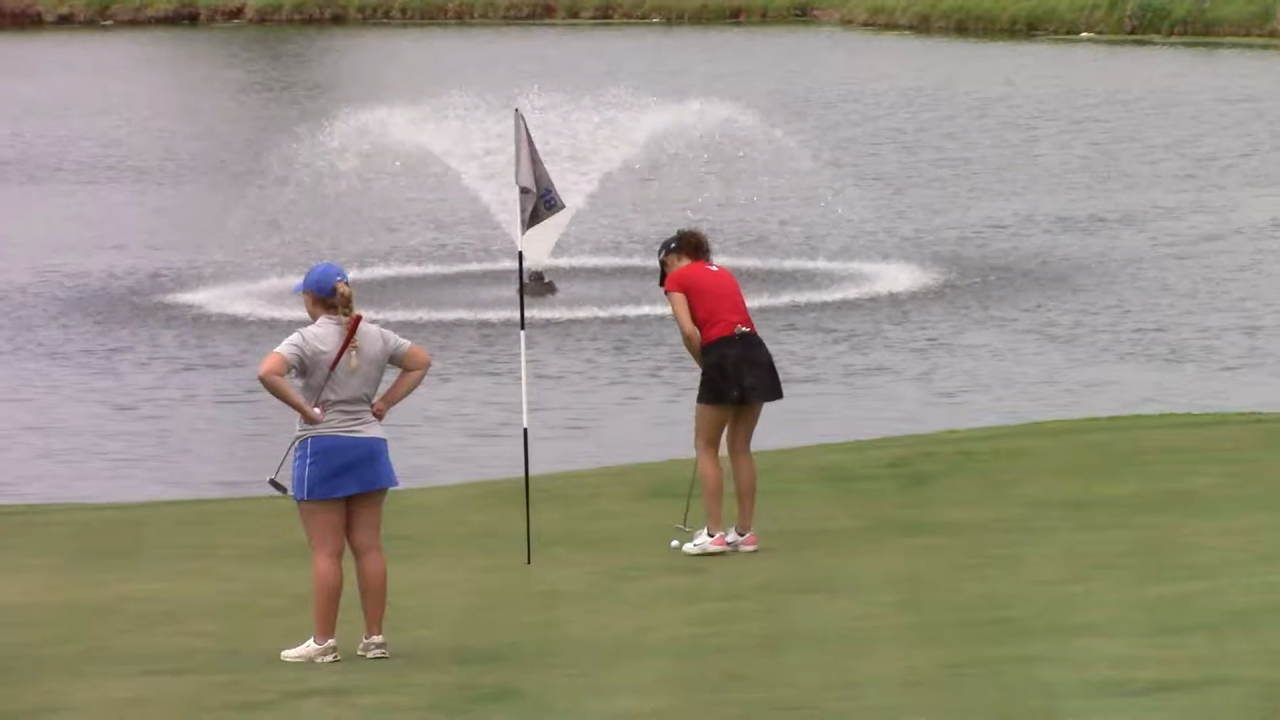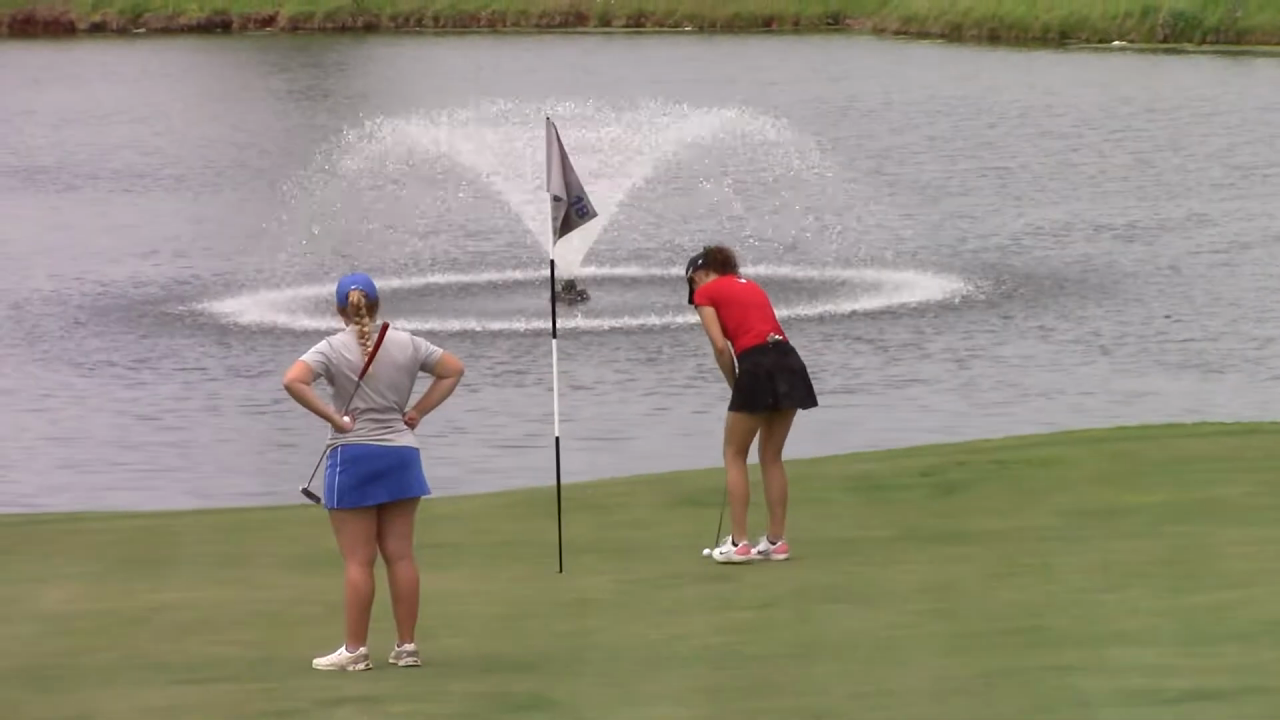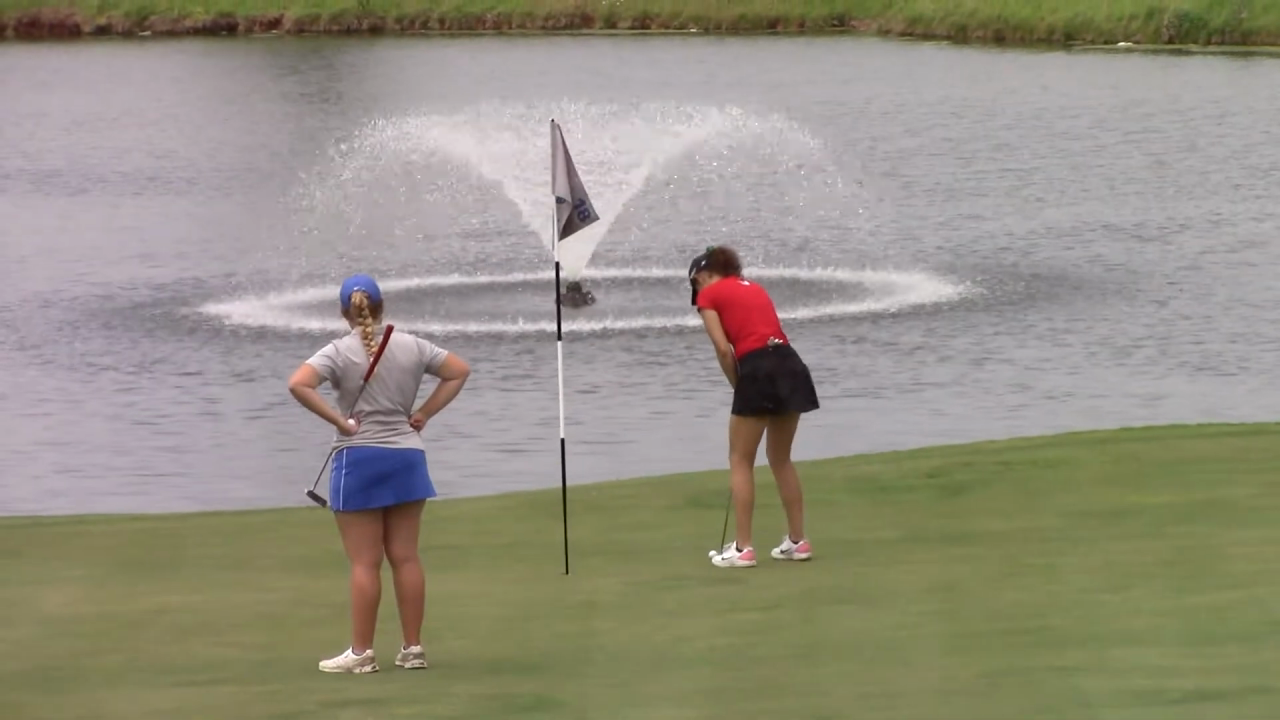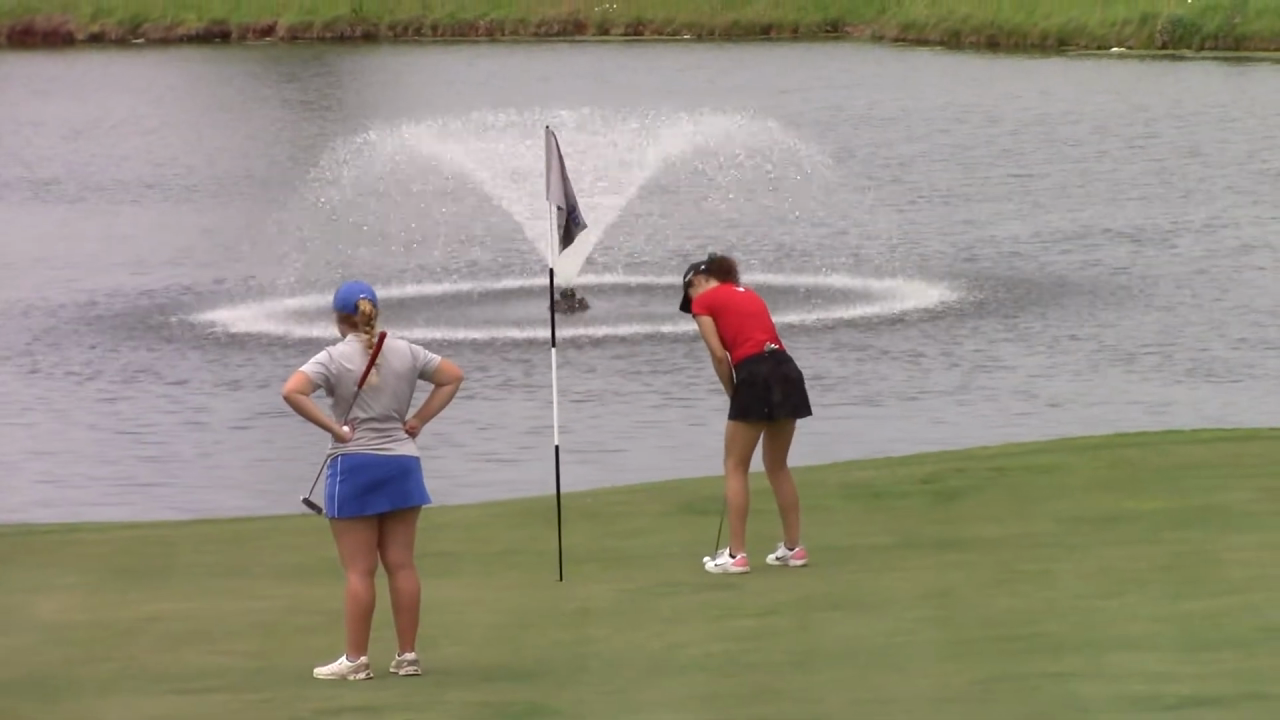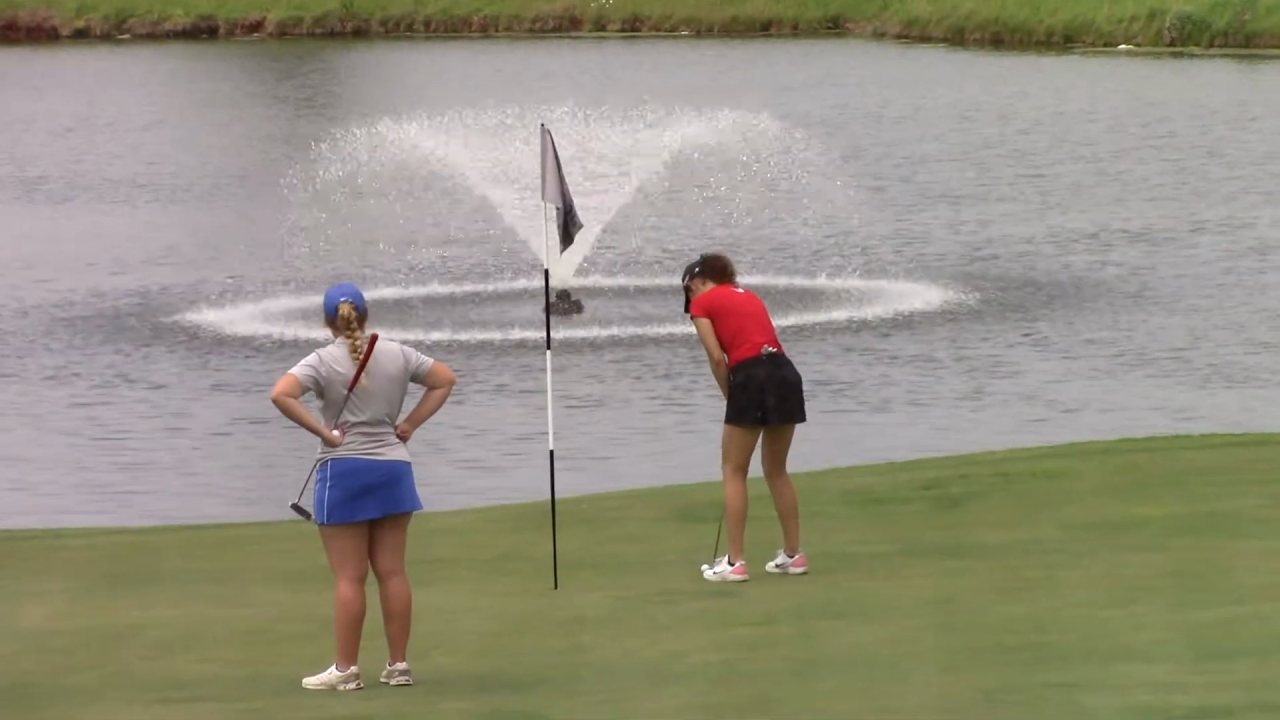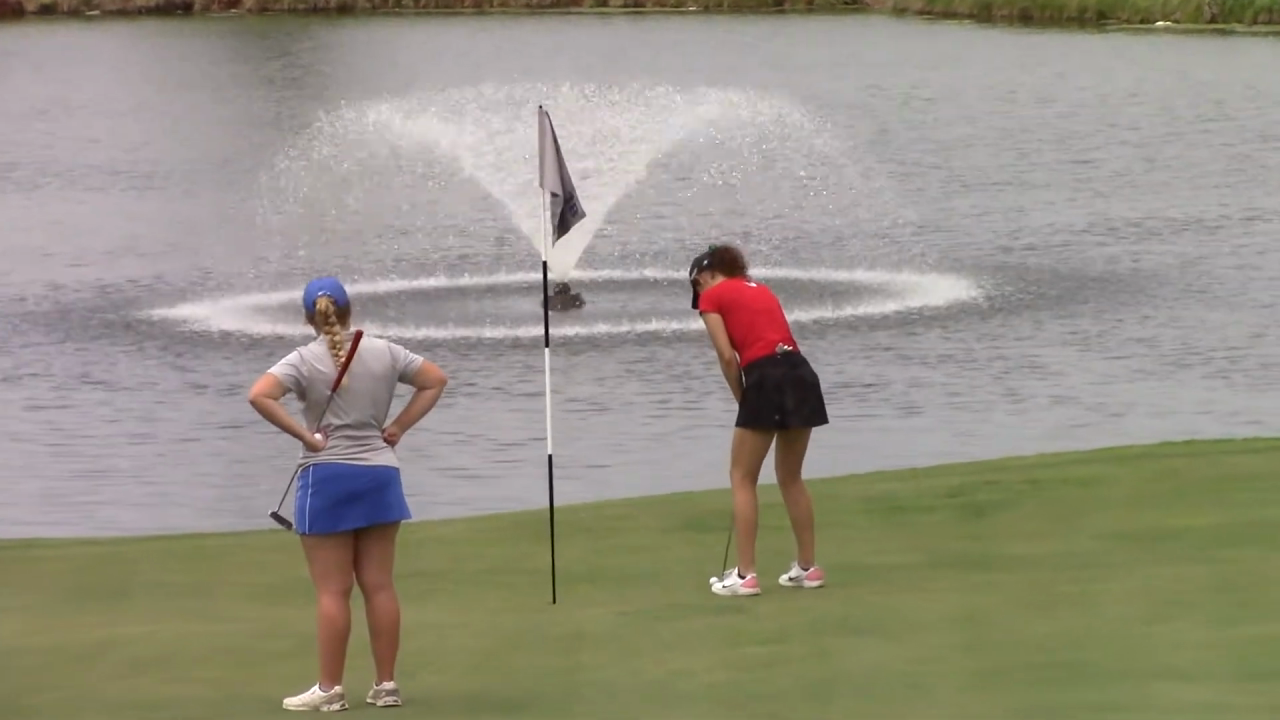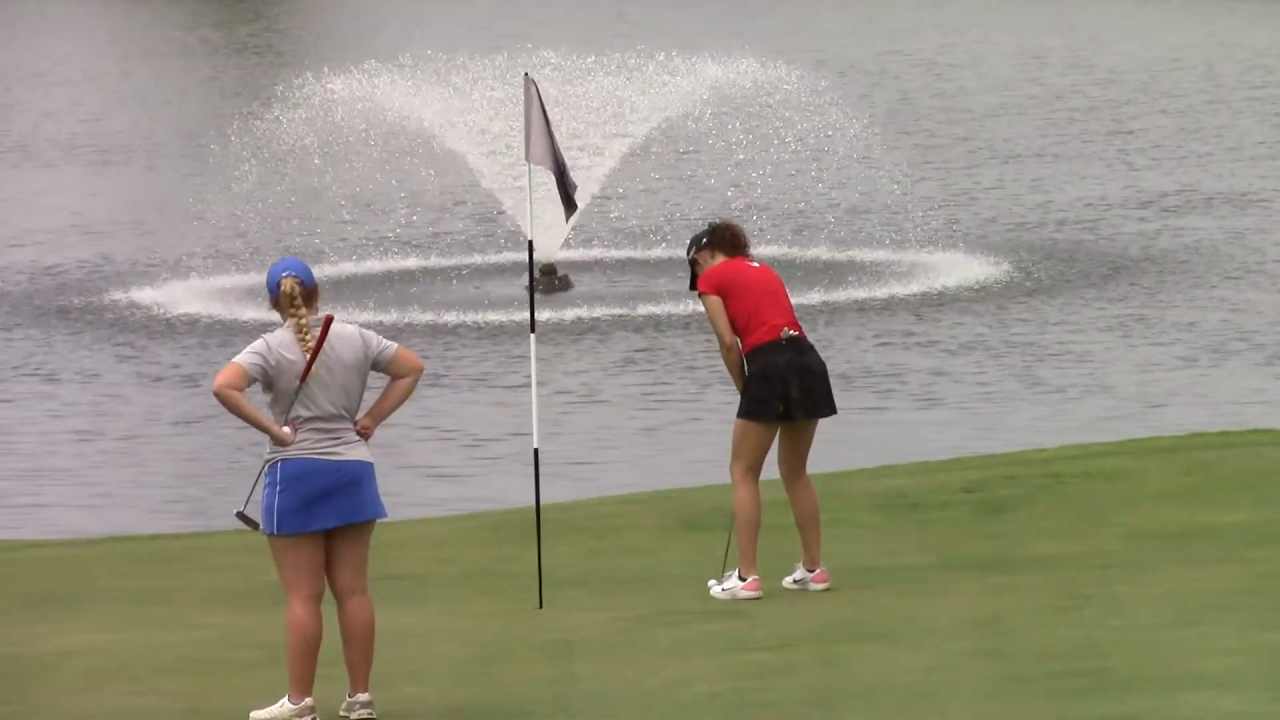
dt=0.7s
person 1, frame 1
left shoulder: (306, 339)
right shoulder: (375, 335)
left elbow: (268, 372)
right elbow: (421, 362)
left wrist: (304, 410)
right wrist: (386, 403)
left hip: (323, 449)
right hip: (369, 448)
left knee: (326, 552)
right knee: (368, 547)
left ankle: (323, 642)
right ankle: (375, 638)
person 1, frame 2
left shoulder: (333, 348)
right shoulder: (407, 343)
left elbow: (292, 380)
right elbow: (454, 369)
left wrist: (333, 418)
right wrist: (419, 410)
left hip: (354, 458)
right hip: (401, 455)
left knee: (358, 561)
right knee: (400, 555)
left ankle: (355, 650)
right ankle: (407, 646)
person 1, frame 3
left shoulder: (339, 351)
right shoulder: (412, 346)
left elbow: (298, 384)
right elbow: (460, 371)
left wrist: (339, 421)
right wrist: (425, 413)
left hip: (359, 460)
right hip: (407, 458)
left knee: (364, 563)
right knee: (405, 558)
left ankle: (361, 653)
right ankle: (413, 648)
person 1, frame 4
left shoulder: (333, 358)
right shoulder: (406, 352)
left elbow: (291, 392)
right elbow: (453, 377)
left wrist: (334, 429)
right wrist: (419, 420)
left hip: (354, 467)
right hip: (402, 465)
left knee: (359, 571)
right knee: (401, 565)
left ankle: (356, 659)
right ankle: (407, 655)
person 1, frame 5
left shoulder: (323, 360)
right shoulder: (397, 353)
left elbow: (280, 394)
right elbow: (446, 379)
left wrist: (323, 433)
right wrist: (411, 424)
left hip: (345, 472)
right hip: (393, 469)
left knee: (349, 578)
right knee: (392, 572)
left ankle: (346, 669)
right ankle: (399, 665)
person 1, frame 6
left shoulder: (304, 360)
right shoulder: (384, 352)
left elbow: (259, 396)
right elbow: (436, 380)
left wrist: (305, 436)
right wrist: (399, 427)
left hip: (327, 478)
right hip: (380, 476)
left knee: (332, 592)
right knee: (379, 586)
left ankle: (330, 689)
right ankle: (386, 685)
person 1, frame 7
left shoulder: (270, 348)
right shoulder: (356, 338)
left elbow: (223, 387)
right elbow: (413, 368)
left wrist: (272, 430)
right wrist: (374, 419)
left hip: (297, 475)
right hip: (353, 473)
left knee: (303, 597)
right knee: (353, 591)
person 2, frame 1
left shoulder: (676, 279)
right shoulder: (723, 273)
left elbow: (689, 332)
left wrist: (704, 367)
right wrist: (711, 364)
left hip: (724, 358)
right hip: (756, 354)
left knee: (706, 448)
right knee: (740, 448)
left ankle: (714, 533)
right ankle: (744, 533)
person 2, frame 2
left shoulder: (705, 293)
right shoulder: (750, 286)
left elbow: (721, 346)
left wrist: (734, 385)
right wrist: (741, 383)
left hip: (758, 367)
right hip: (789, 363)
left knee: (734, 456)
right knee: (771, 457)
left ankle: (739, 541)
right ankle: (776, 541)
person 2, frame 3
left shoulder: (707, 295)
right shoulder: (754, 287)
left elbow: (723, 349)
left wrist: (737, 387)
right wrist: (743, 385)
left hip: (758, 370)
right hip: (791, 366)
left knee: (740, 461)
right knee: (781, 460)
left ankle: (743, 548)
right ankle: (797, 541)
person 2, frame 4
left shoulder: (703, 301)
right shoulder: (748, 294)
left elbow: (720, 355)
left wrist: (733, 394)
right wrist: (739, 394)
left hip: (756, 377)
right hip: (787, 372)
left knee: (735, 467)
right knee: (777, 466)
left ankle: (736, 554)
right ankle: (793, 547)
person 2, frame 5
left shoulder: (701, 302)
right shoulder: (748, 295)
left elbow: (717, 358)
left wrist: (730, 397)
right wrist: (736, 396)
left hip: (753, 380)
right hip: (785, 375)
left knee: (733, 472)
right knee: (776, 471)
left ankle: (735, 562)
right ankle: (793, 554)
person 2, frame 6
left shoulder: (711, 297)
right shoulder: (760, 289)
left elbow: (728, 357)
left wrist: (741, 399)
right wrist: (748, 398)
left hip: (766, 381)
right hip: (801, 375)
left knee: (742, 478)
right knee: (790, 477)
left ankle: (745, 574)
right ankle: (808, 567)
person 2, frame 7
left shoulder: (710, 277)
right shoulder: (762, 269)
left elbow: (729, 343)
left wrist: (743, 388)
left hip: (770, 368)
right hip: (808, 362)
left knee: (743, 473)
right knee: (795, 472)
left ankle: (746, 577)
right ankle: (814, 569)
